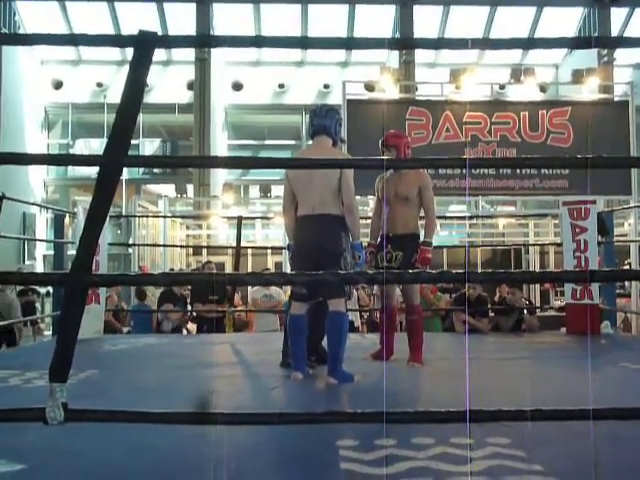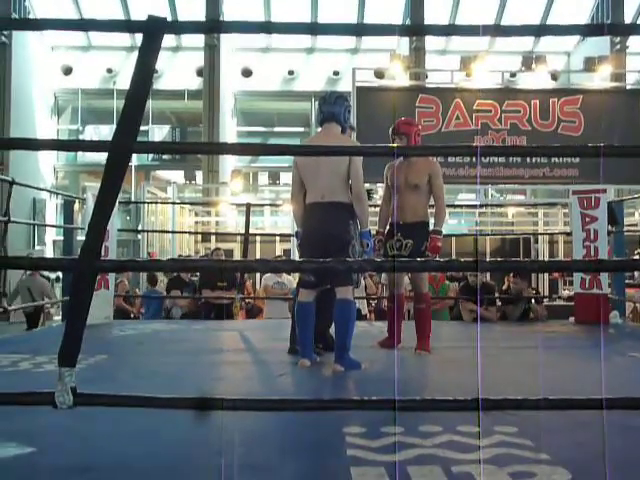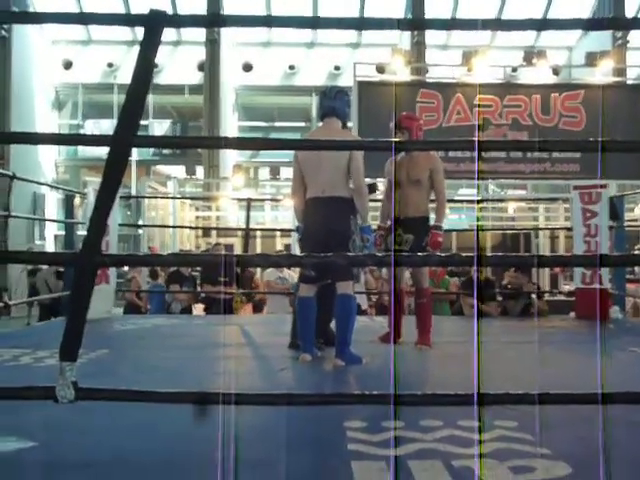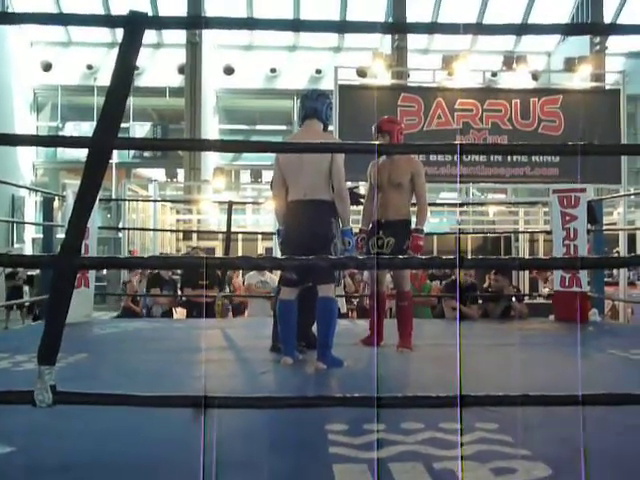
dt=0.4s
person 1, frame 1
right shoulder: (341, 158)
left elbow: (287, 210)
right elbow: (349, 205)
left wrist: (292, 242)
right wrist: (357, 241)
left hip: (303, 232)
right hip: (332, 231)
left knee: (299, 301)
right knee: (337, 301)
left ankle: (298, 366)
right ankle: (335, 370)
person 1, frame 2
left shoulder: (303, 148)
right shoulder: (350, 145)
left elbow: (296, 197)
right elbow: (358, 193)
left wrist: (300, 229)
right wrist: (365, 229)
left hip: (312, 219)
right hip: (340, 218)
left knee: (307, 288)
right knee: (344, 288)
left ankle: (305, 353)
right ankle: (341, 357)
person 1, frame 3
right shoulder: (350, 140)
left elbow: (297, 191)
right elbow: (359, 187)
left wrist: (301, 224)
right wrist: (365, 224)
left hip: (313, 214)
right hip: (340, 213)
left knee: (307, 283)
right knee: (345, 283)
left ankle: (306, 348)
right ankle: (342, 352)
person 1, frame 4
right shoulder: (331, 142)
left elbow: (278, 194)
right elbow: (340, 189)
left wrist: (282, 226)
right wrist: (347, 227)
left hip: (294, 218)
right hip: (322, 216)
left knee: (289, 286)
right knee: (327, 286)
left ankle: (288, 351)
right ankle: (324, 355)
person 2, frame 1
left shoulder: (420, 177)
right shoulder: (381, 180)
left elbow: (430, 215)
left wrist: (426, 245)
right wrist: (372, 244)
left hip: (409, 240)
right hip: (385, 241)
left knee: (411, 295)
right knee: (386, 295)
left ankle: (416, 351)
right ankle: (386, 347)
person 2, frame 2
left shoulder: (430, 166)
right shoulder: (391, 168)
left elbow: (440, 203)
left wrist: (436, 234)
right wrist: (380, 232)
left hip: (418, 229)
right hip: (395, 229)
left knee: (419, 283)
right knee: (394, 284)
left ankle: (423, 340)
right ankle: (393, 335)
person 2, frame 3
left shoulder: (431, 161)
right shoulder: (392, 163)
left elbow: (441, 198)
left wrist: (437, 229)
right wrist: (382, 227)
left hip: (419, 224)
right hip: (396, 224)
left knee: (420, 278)
right knee: (395, 278)
left ankle: (424, 334)
right ankle: (394, 330)
person 2, frame 4
left shoulder: (413, 164)
right shoulder: (374, 166)
left elbow: (422, 201)
left wrist: (418, 232)
right wrist: (363, 230)
left hip: (400, 227)
right hip: (377, 227)
left knee: (402, 281)
right knee: (376, 281)
left ankle: (405, 337)
right ankle: (375, 333)
